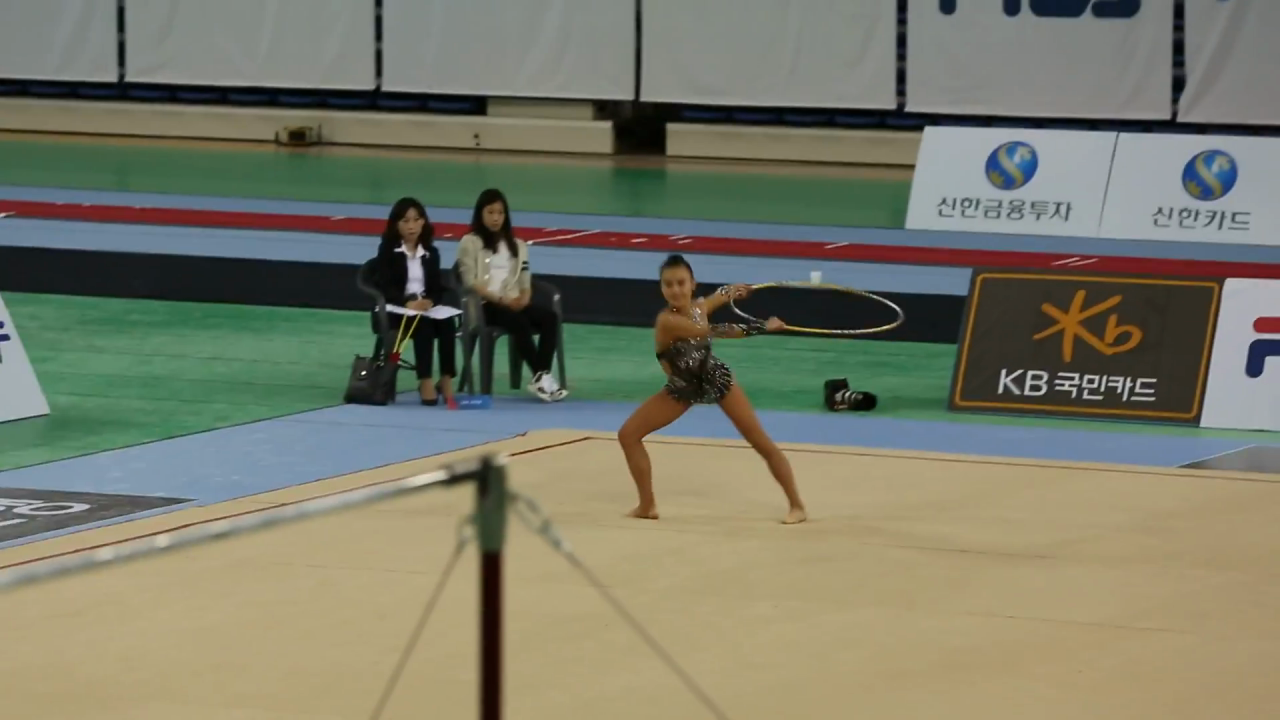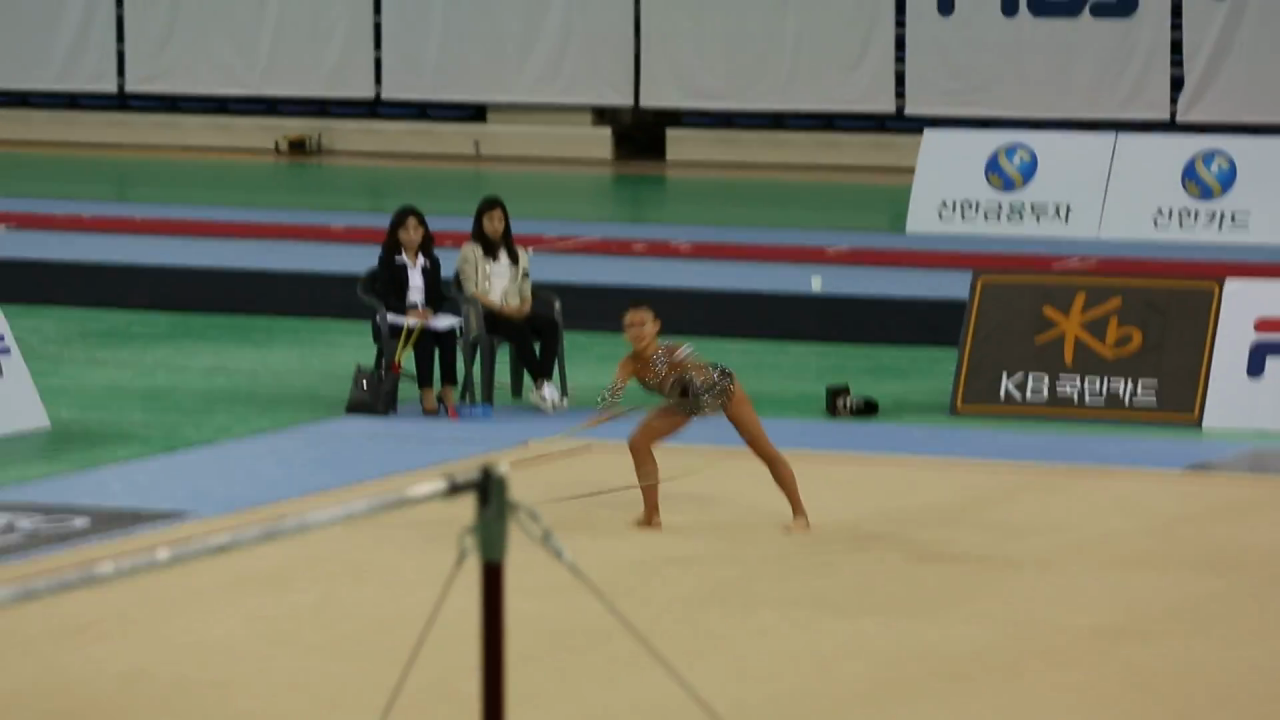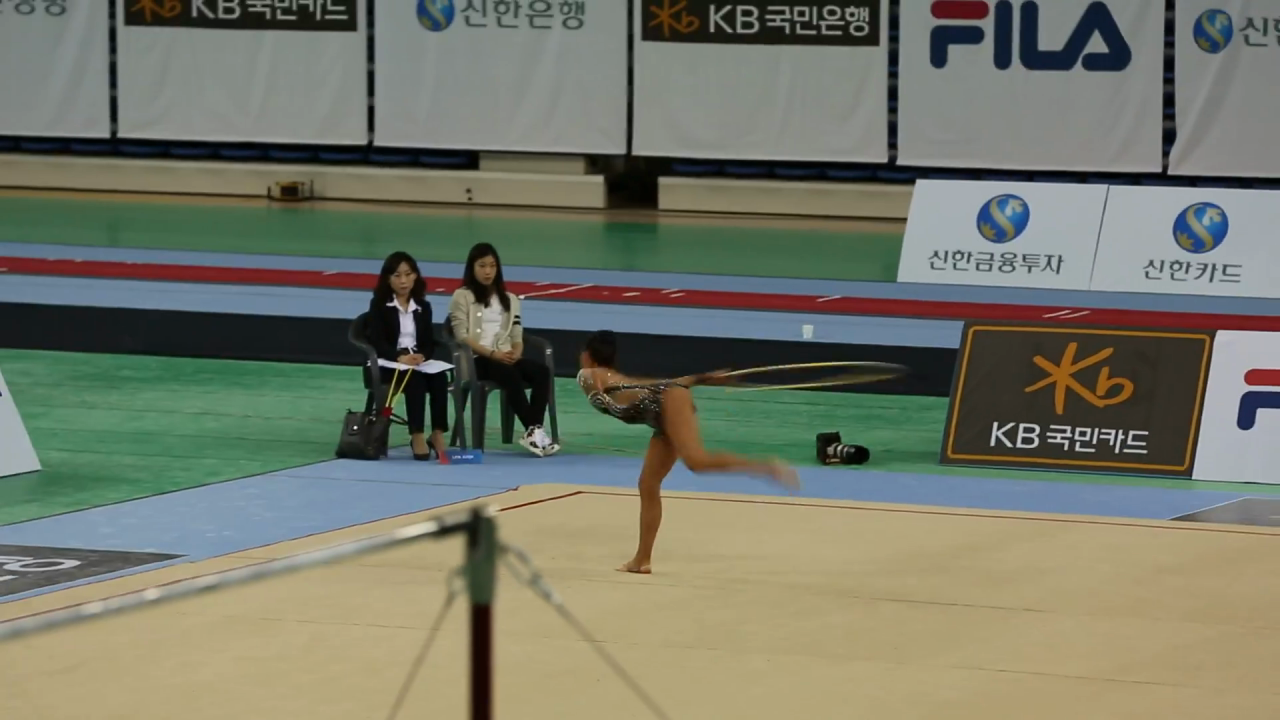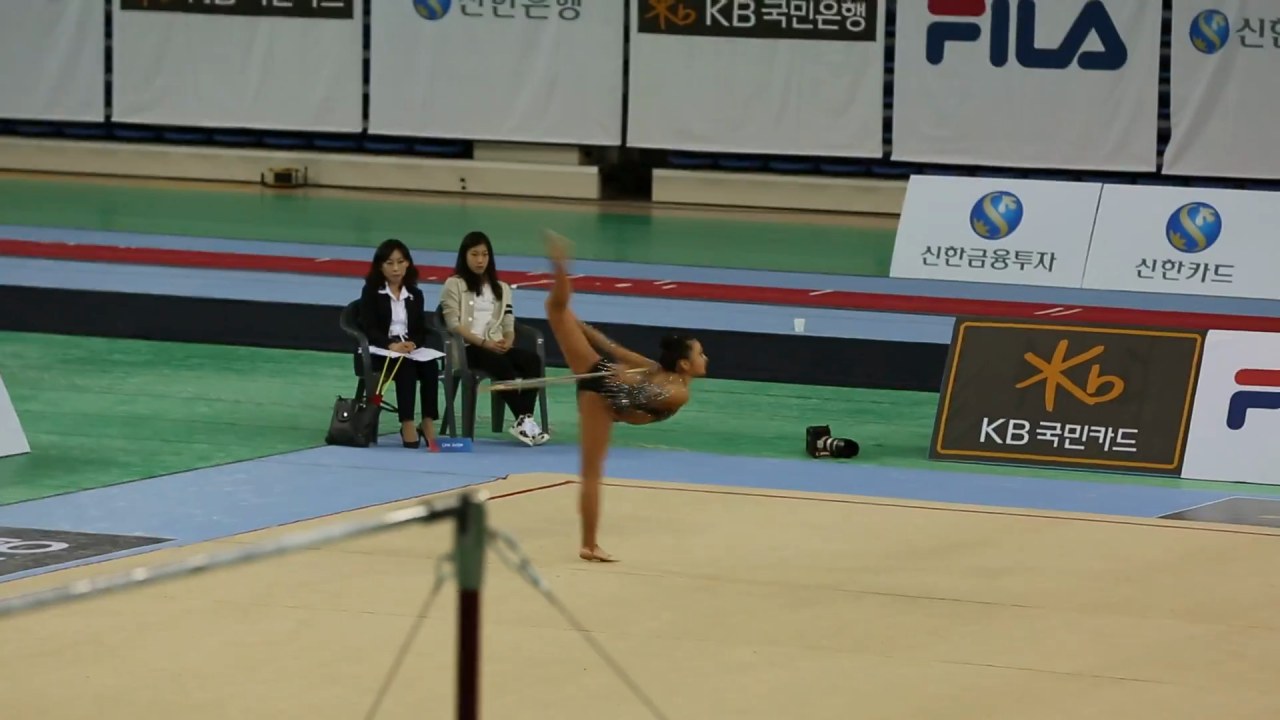
dt=0.3s
person 1, frame 1
left shoulder: (699, 307)
right shoulder: (666, 322)
left elbow: (723, 294)
right elbow: (714, 331)
left wrist: (739, 287)
right wrist: (763, 326)
left hip: (717, 379)
right hip: (683, 388)
left knee: (761, 443)
right knee: (628, 435)
left ankle: (796, 504)
right ankle: (647, 504)
person 1, frame 2
left shoulder: (675, 352)
right shoulder: (628, 365)
left elbow: (700, 375)
right elbow: (612, 393)
right wrist: (604, 414)
left hip: (716, 388)
right hip: (684, 398)
left knee: (763, 450)
right knee: (638, 443)
left ankle: (799, 513)
right ankle: (651, 514)
person 1, frame 3
left shoulder: (586, 375)
right shoulder: (615, 378)
right wrist: (703, 377)
left hip: (668, 399)
left knee: (697, 461)
right knee: (647, 486)
left ankle: (768, 468)
right ankle: (642, 559)
person 1, frame 4
left shoulder: (658, 371)
right shoulder: (679, 394)
left hip: (598, 376)
right hip: (603, 389)
left knee: (556, 311)
right knee: (591, 475)
person 2, frame 1
left shoulder: (517, 245)
right shoulder: (470, 242)
left elbow: (525, 282)
right elbow: (470, 282)
left wrist: (524, 298)
right wrist: (500, 299)
left hip: (515, 303)
right hip: (485, 304)
left knee: (549, 316)
right knee: (519, 321)
left ankle: (543, 375)
right ankle: (540, 376)
person 2, frame 2
left shoulder: (518, 253)
right shoulder: (470, 251)
left elbow: (526, 290)
right elbow: (470, 291)
left wrist: (525, 307)
right wrist: (501, 308)
left hip: (515, 312)
right hip: (485, 314)
left knee: (550, 325)
right knee: (520, 330)
left ankle: (545, 384)
right ankle: (541, 385)
person 2, frame 3
left shoulder: (509, 300)
right shoulder: (462, 296)
left elbow: (517, 336)
right elbow: (462, 336)
left wrist: (516, 352)
right wrist: (492, 353)
left hip: (506, 358)
right hip: (476, 359)
left knee: (542, 370)
right knee: (511, 375)
left ankle: (535, 429)
right ankle: (532, 431)
person 2, frame 4
left shoulder: (502, 288)
right shoulder: (454, 285)
left elbow: (509, 325)
right elbow: (453, 324)
left wrist: (507, 341)
right wrist: (484, 342)
left hip: (497, 347)
right hip: (467, 347)
left knee: (533, 360)
right knee: (501, 365)
left ankle: (525, 418)
right ankle: (522, 420)
person 3, frame 1
left shoulder: (431, 252)
right shoulder: (387, 250)
left elbow: (438, 287)
right elbow: (385, 286)
left wrist: (430, 301)
right wrist: (408, 303)
left hip: (426, 307)
right hip: (396, 309)
left knee: (447, 324)
right knee: (424, 326)
left ankle: (446, 380)
right ankle: (425, 381)
person 3, frame 2
left shoulder: (431, 261)
right shoulder: (388, 259)
left elbow: (439, 297)
right elbow: (385, 296)
left wrist: (430, 311)
right wrist: (408, 313)
left hip: (427, 317)
right hip: (397, 319)
left knee: (448, 333)
right knee: (423, 335)
left ankle: (448, 390)
right ankle: (426, 391)
person 3, frame 3
left shoulder: (423, 307)
right shoulder: (379, 304)
left elbow: (429, 342)
right elbow: (376, 341)
left wrist: (422, 355)
right wrist: (399, 357)
left hip: (418, 361)
right hip: (388, 363)
left knee: (439, 378)
right knee: (415, 380)
left ankle: (438, 434)
right ankle: (417, 436)
person 3, frame 4
left shoulder: (415, 294)
right shoulder: (371, 292)
left elbow: (421, 330)
right elbow: (368, 328)
left wrist: (413, 343)
right wrist: (391, 345)
left hip: (409, 348)
right hip: (379, 350)
left knee: (431, 365)
right knee: (406, 367)
left ankle: (428, 422)
right ankle: (407, 424)
